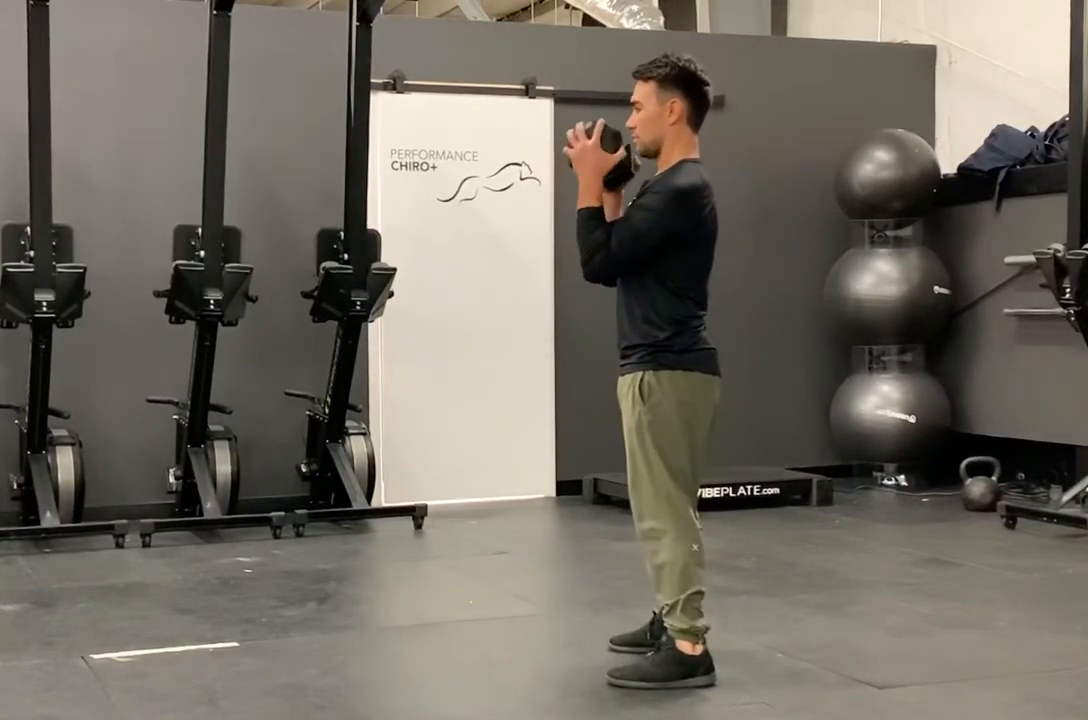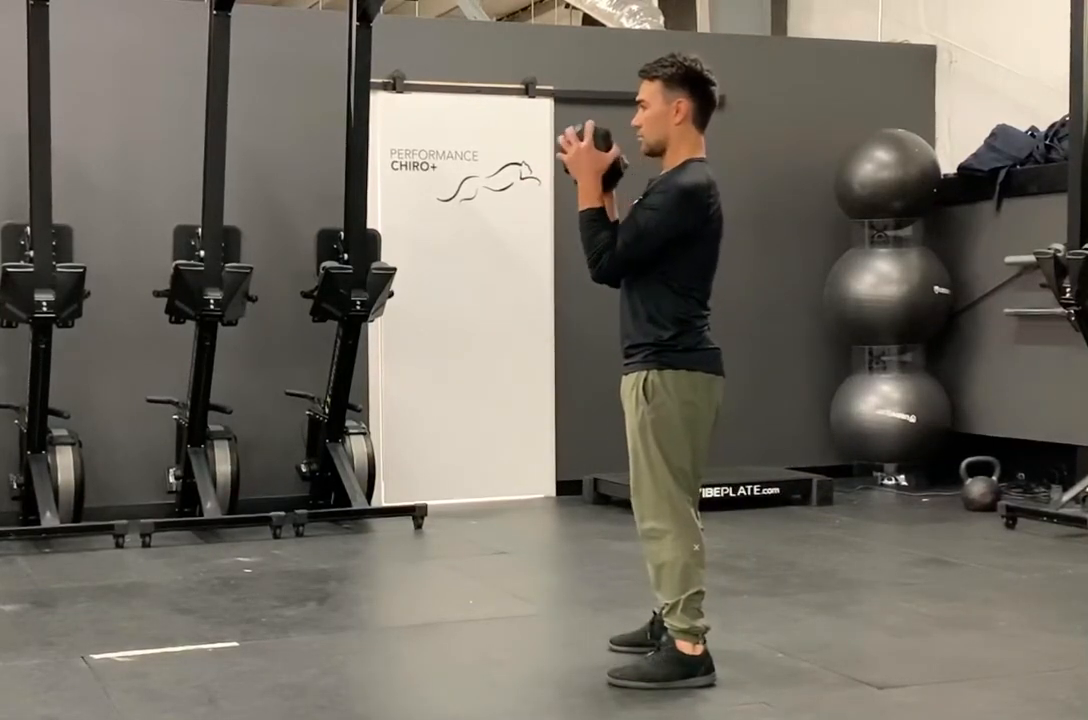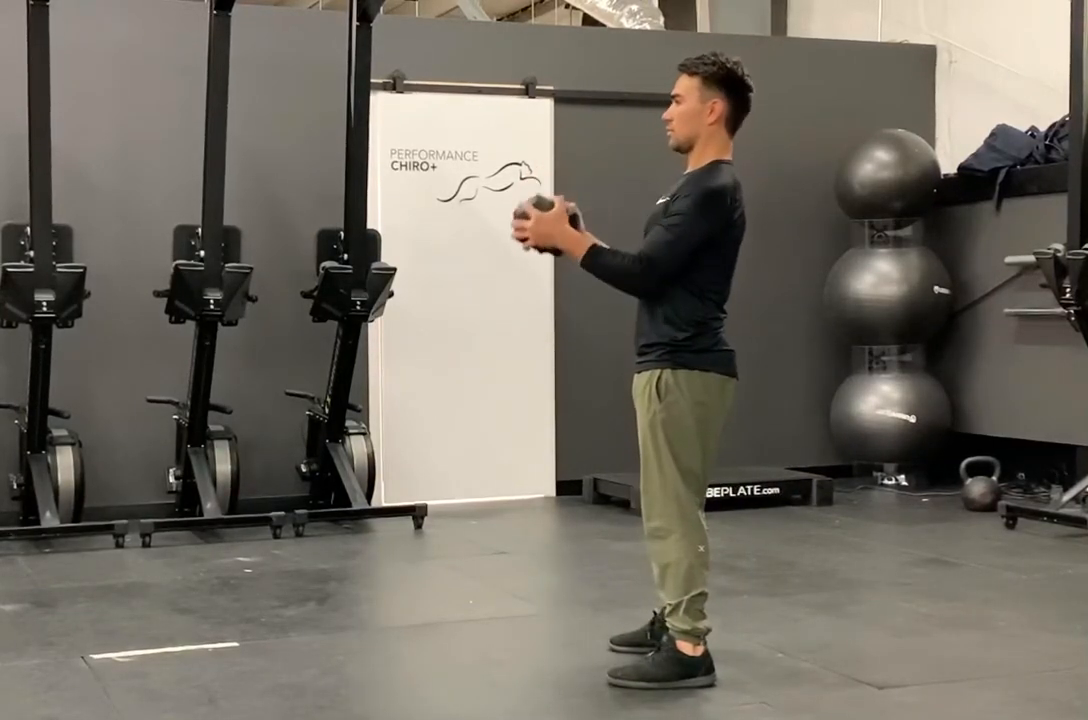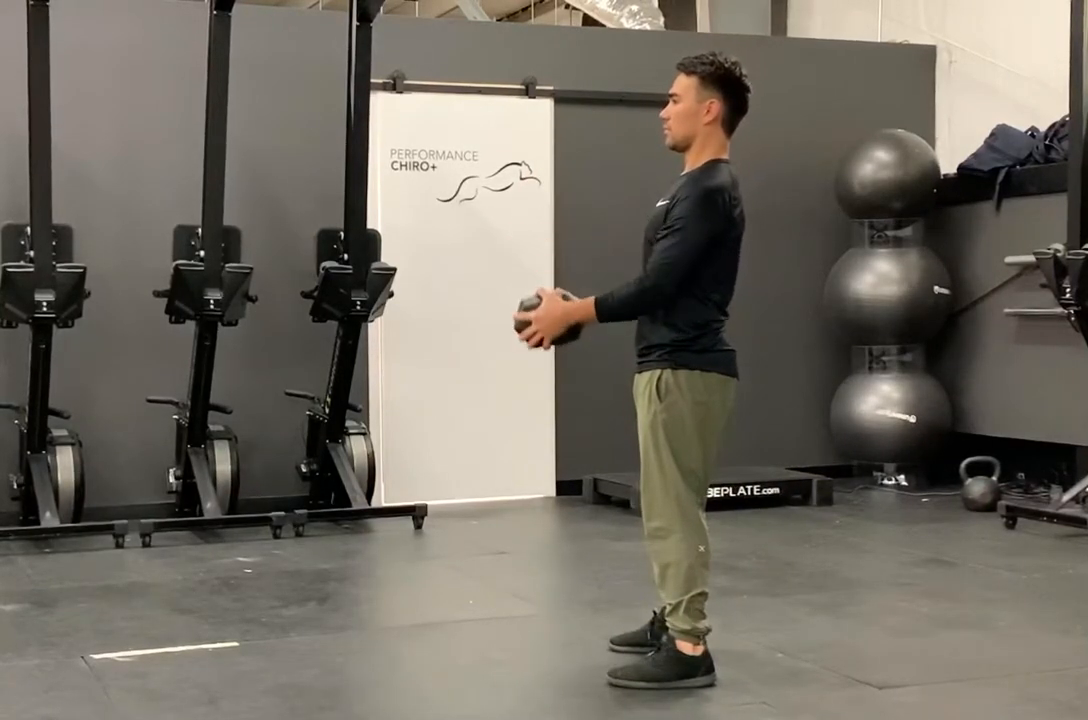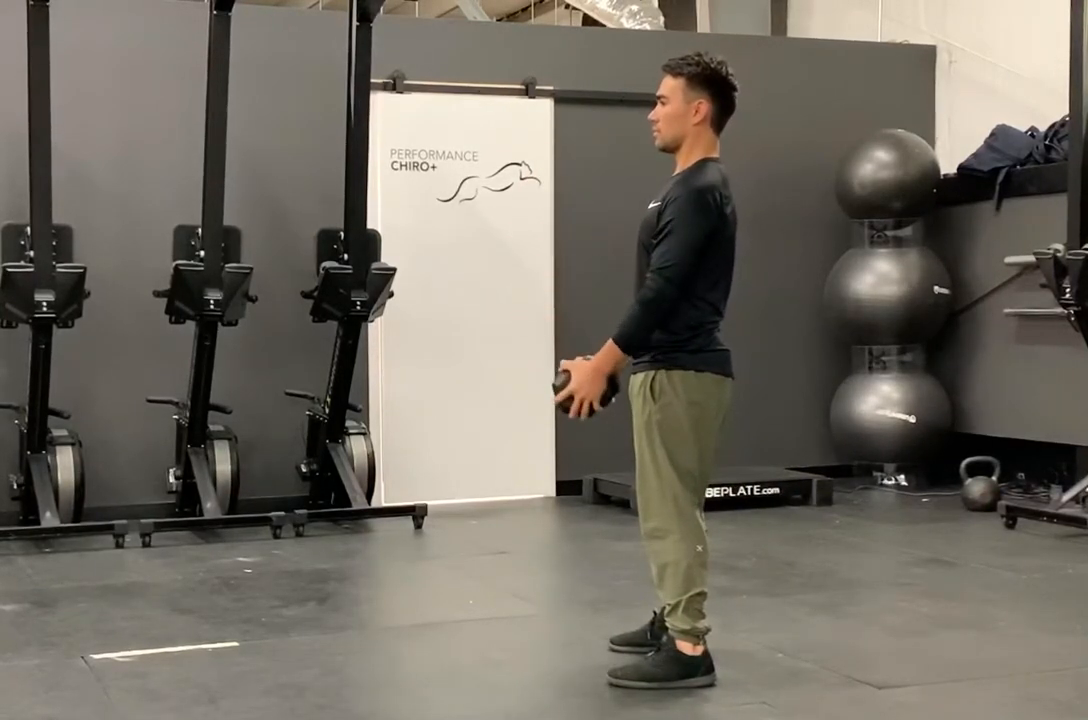
dt=0.4s
person 1, frame 1
left shoulder: (680, 189)
right shoulder: (669, 185)
left elbow: (597, 264)
right elbow: (617, 260)
left wrist: (590, 182)
right wrist: (603, 187)
left hip: (666, 370)
right hip: (658, 365)
left knee: (666, 509)
right knee: (661, 506)
left ankle: (687, 649)
right ankle: (673, 619)
person 1, frame 2
left shoulder: (686, 188)
right shoulder: (677, 183)
left elbow: (608, 265)
right elbow: (628, 257)
left wrist: (588, 183)
right wrist: (598, 187)
left hip: (669, 369)
right hip: (661, 363)
left knee: (667, 510)
right knee: (662, 505)
left ankle: (687, 649)
right ankle: (673, 620)
person 1, frame 3
left shoulder: (711, 189)
right shoulder: (698, 185)
left elbow: (645, 274)
right elbow: (653, 271)
left wrist: (565, 241)
right wrist: (575, 235)
left hip: (682, 369)
right hip: (671, 363)
left knee: (674, 509)
right knee: (668, 505)
left ankle: (687, 649)
right ankle: (674, 620)
person 1, frame 4
left shoulder: (709, 190)
right shoulder: (697, 186)
left elbow: (657, 287)
right elbow: (661, 288)
left wrist: (571, 313)
right wrist: (582, 307)
left hip: (684, 370)
right hip: (673, 364)
left knee: (674, 509)
right knee: (668, 506)
left ankle: (688, 648)
right ankle: (674, 620)
person 1, frame 5
left shoulder: (699, 189)
right shoulder: (690, 186)
left elbow: (662, 293)
left wrist: (600, 364)
right wrist: (610, 360)
left hip: (680, 371)
right hip: (672, 366)
left knee: (672, 510)
right knee: (666, 507)
left ankle: (687, 649)
right ankle: (673, 620)
